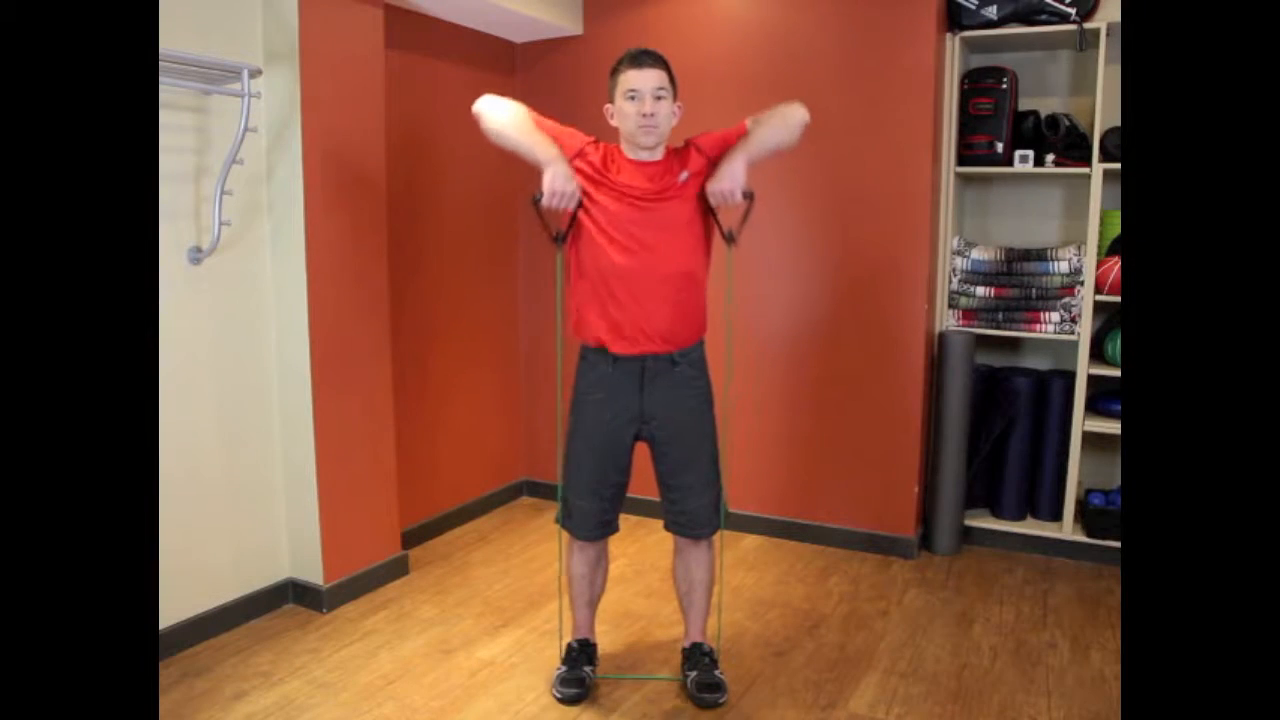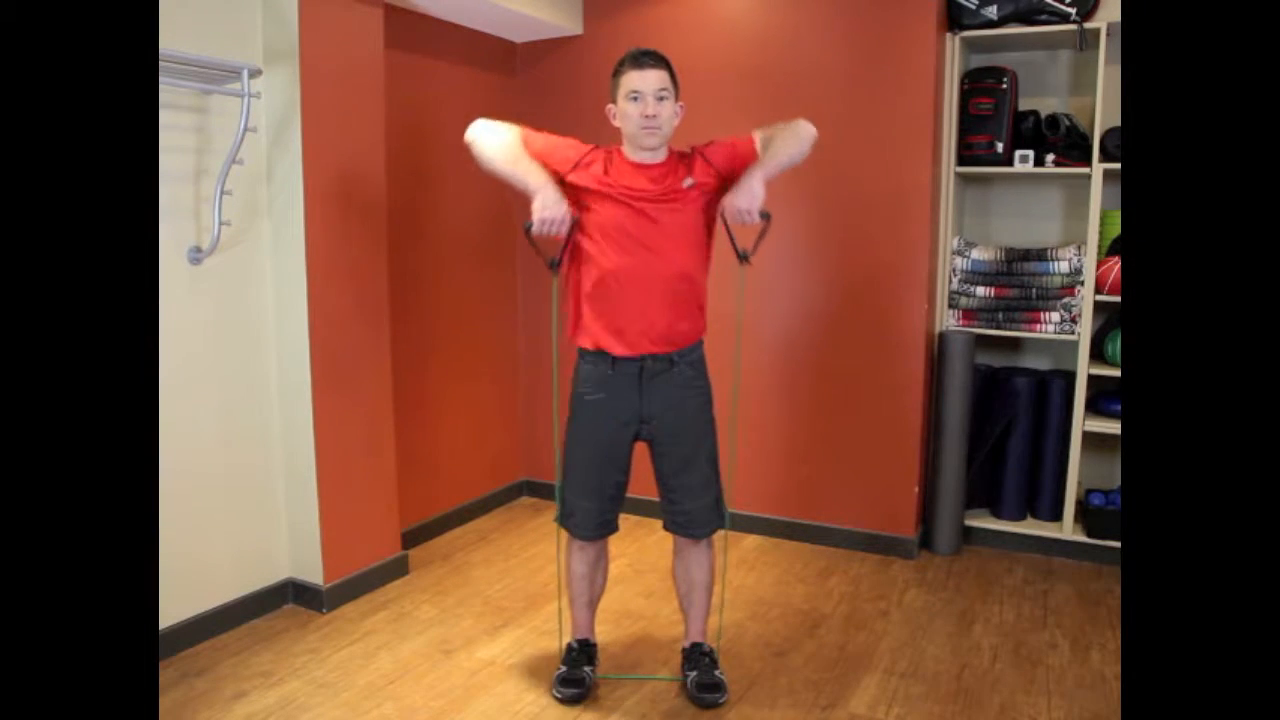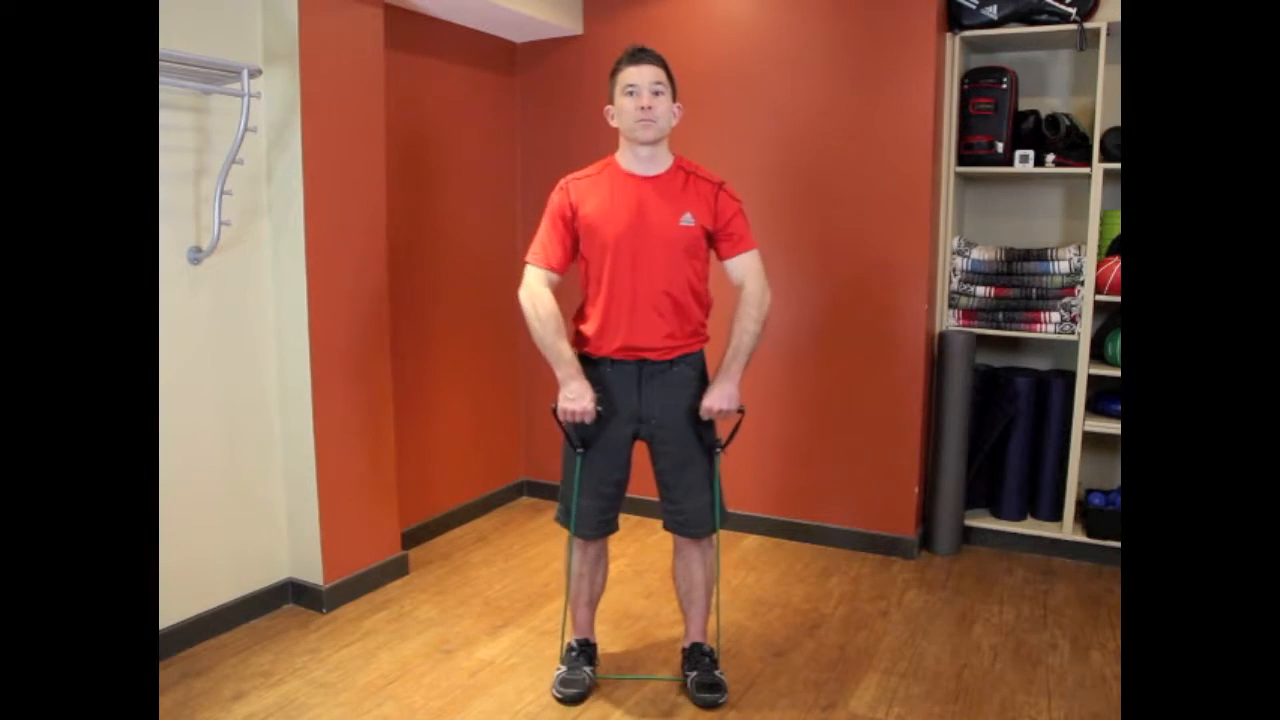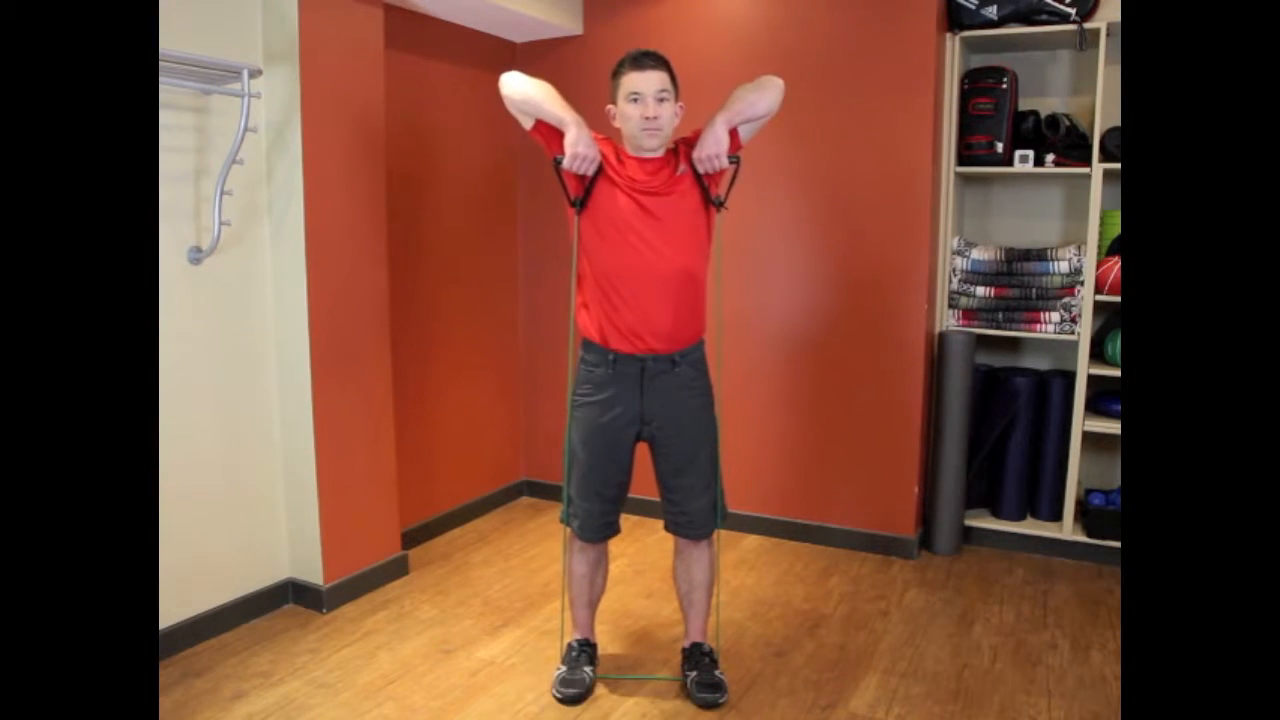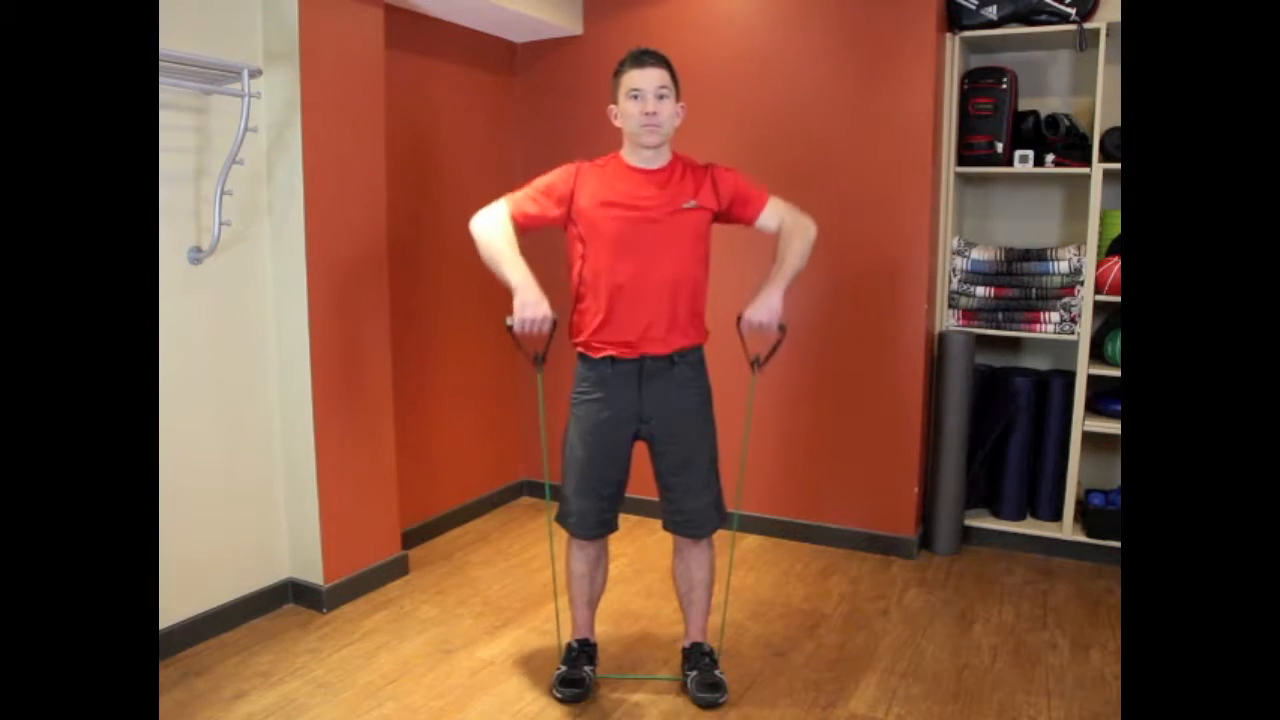
dt=1s
person 1, frame 1
left shoulder: (701, 163)
right shoulder: (582, 162)
left elbow: (793, 117)
right elbow: (489, 109)
left wrist: (738, 161)
right wrist: (549, 160)
left hip: (681, 373)
right hip: (602, 373)
left knee: (695, 522)
right knee: (586, 522)
left ankle: (697, 649)
right ankle: (581, 645)
person 1, frame 2
left shoulder: (706, 169)
right shoulder: (580, 169)
left elbow: (800, 132)
right elbow: (483, 134)
left wrist: (756, 177)
right wrist: (540, 186)
left hip: (681, 373)
right hip: (601, 374)
left knee: (695, 523)
right knee: (586, 522)
left ankle: (697, 649)
right ankle: (581, 645)
person 1, frame 3
left shoulder: (710, 194)
right shoulder: (575, 192)
left elbow: (753, 289)
right elbow: (536, 290)
left wrist: (728, 378)
right wrist: (570, 378)
left hip: (682, 378)
right hip: (601, 377)
left knee: (695, 524)
right knee: (586, 524)
left ankle: (697, 650)
right ankle: (581, 646)
person 1, frame 4
left shoulder: (698, 162)
right shoulder: (589, 161)
left elbow: (772, 89)
right elbow: (513, 85)
left wrist: (717, 128)
right wrist: (572, 127)
left hip: (682, 372)
right hip: (604, 371)
left knee: (695, 523)
right knee: (588, 522)
left ankle: (697, 650)
right ankle: (581, 646)
person 1, frame 5
left shoulder: (709, 183)
right shoulder: (578, 182)
left elbow: (797, 224)
right elbow: (487, 221)
left wrist: (774, 290)
right wrist: (523, 285)
left hip: (679, 376)
right hip: (600, 377)
left knee: (694, 523)
right knee: (585, 522)
left ankle: (697, 650)
right ankle: (581, 646)
